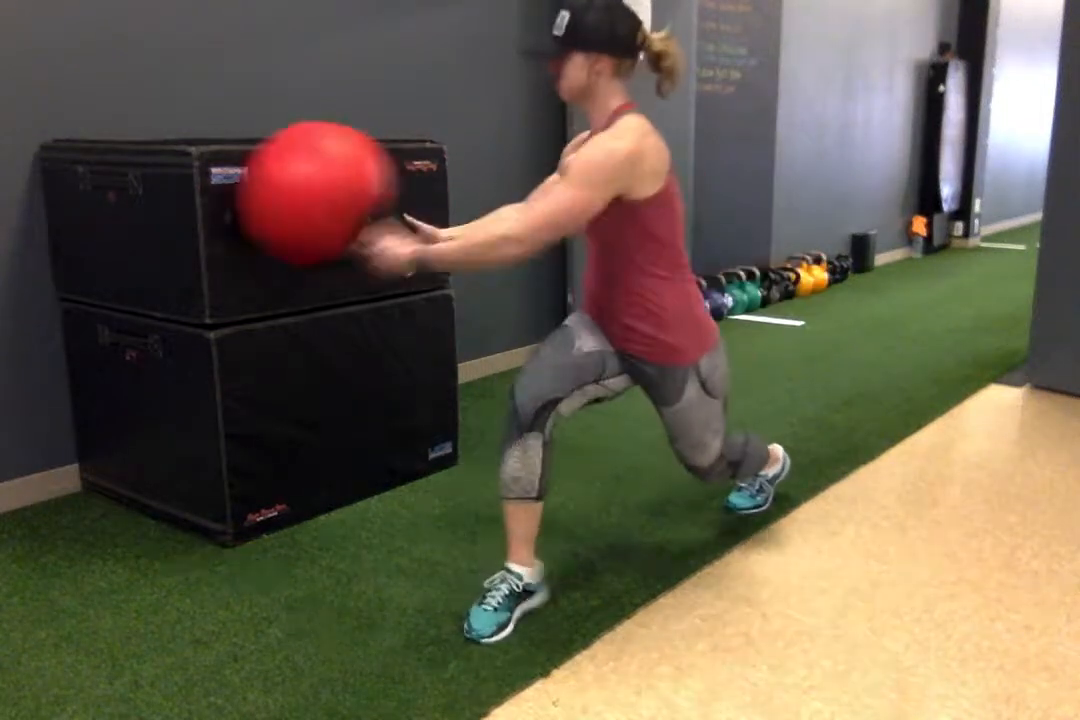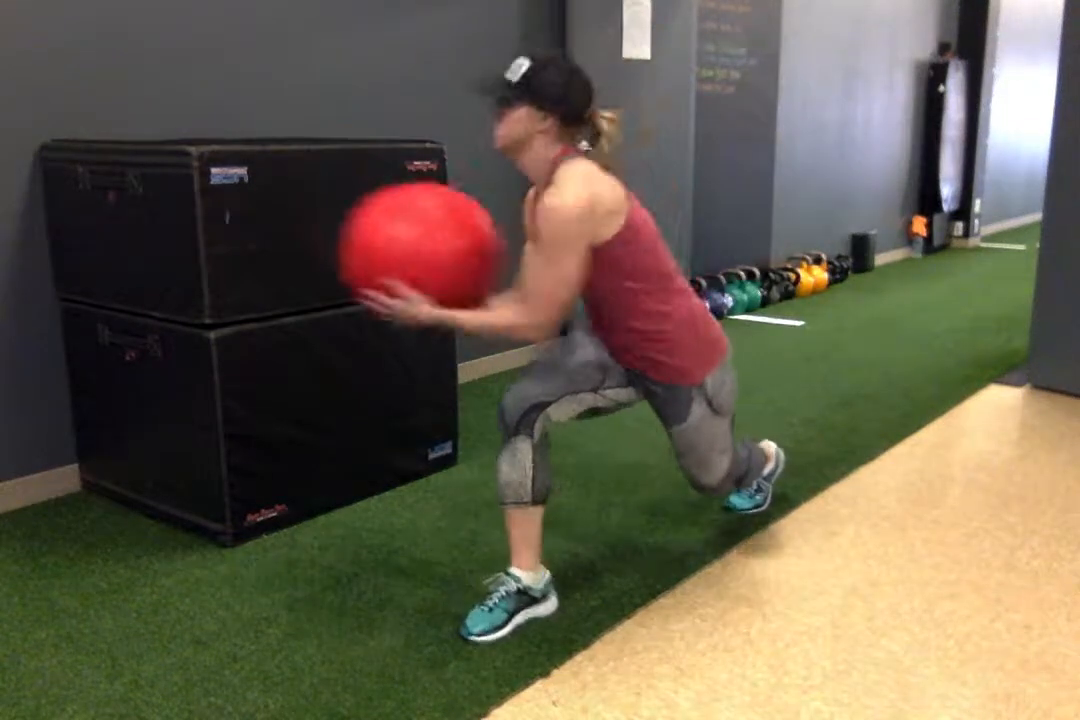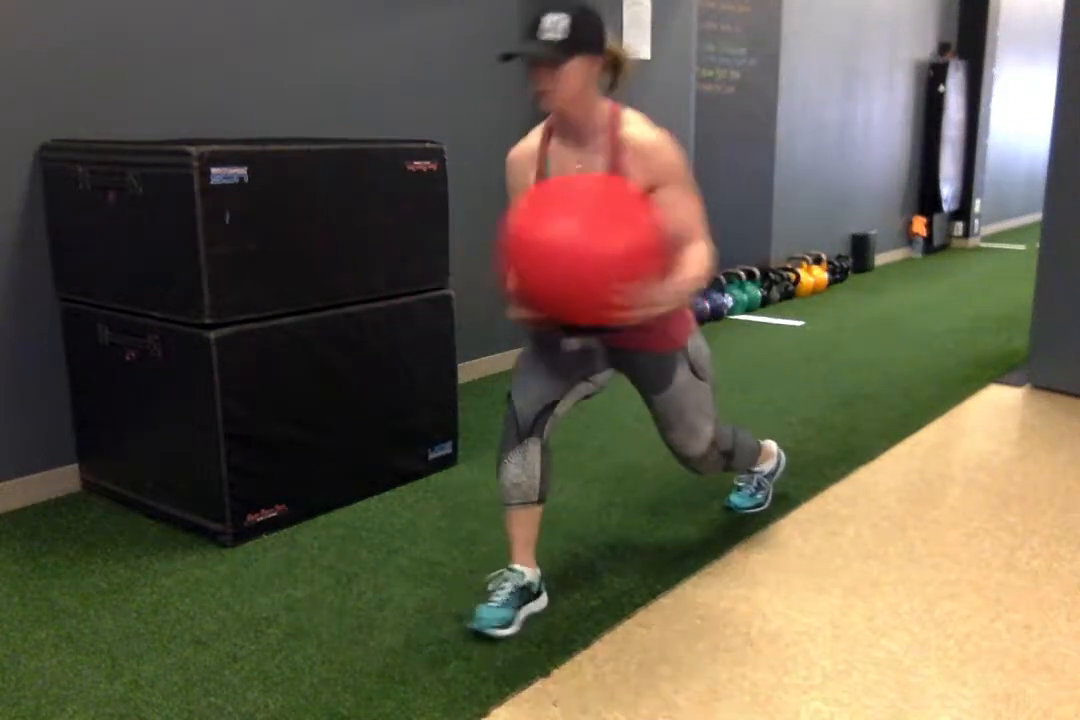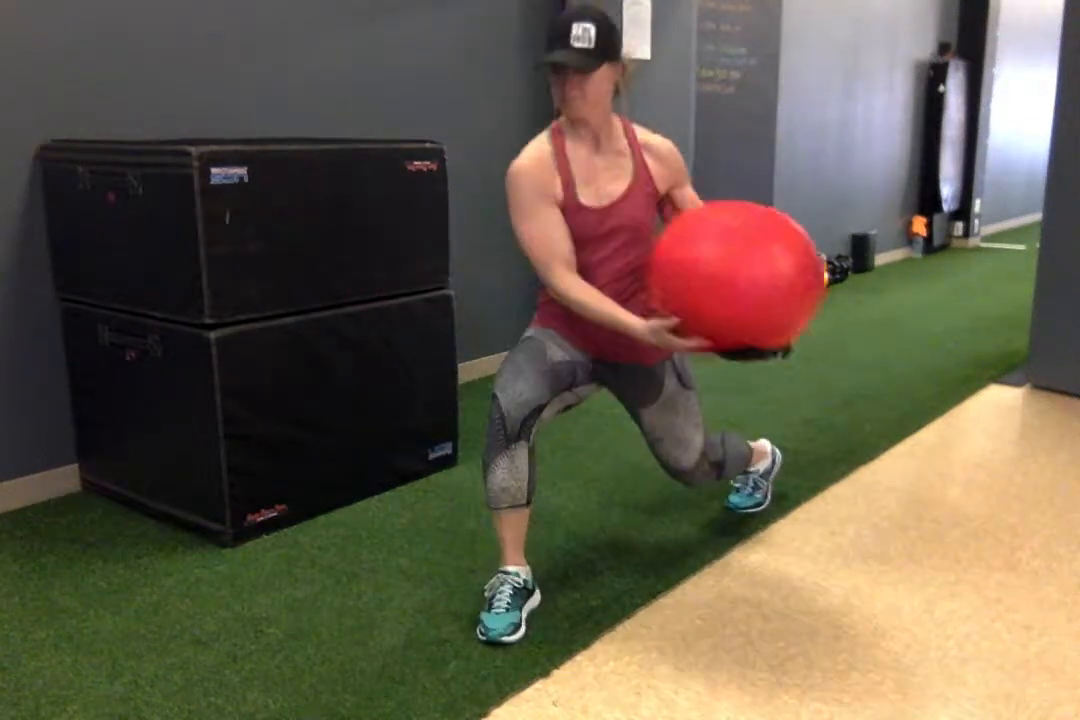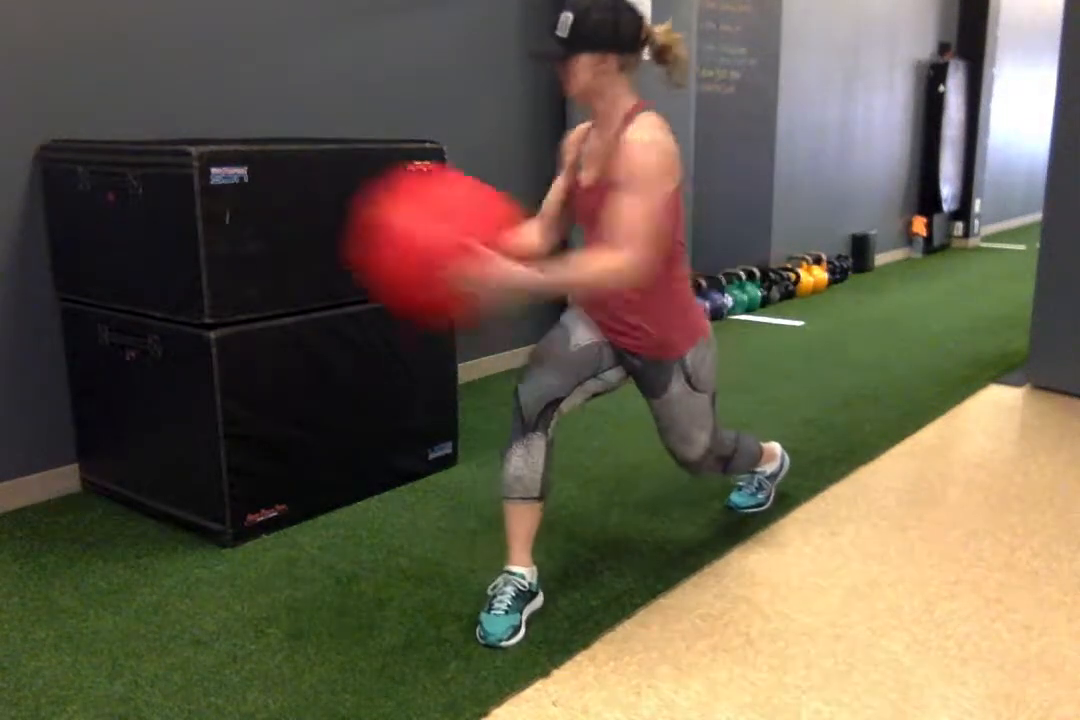
dt=0.3s
person 1, frame 1
left shoulder: (622, 148)
right shoulder: (593, 142)
left elbow: (523, 237)
right elbow: (530, 214)
left wrist: (415, 254)
right wrist: (442, 236)
left hip: (673, 337)
right hip: (607, 321)
left knee: (707, 458)
right knee: (529, 405)
left ankle: (770, 460)
right ankle: (521, 574)
person 1, frame 2
left shoulder: (572, 200)
right shoulder: (543, 193)
left elbow: (534, 320)
right elbow: (532, 295)
left wrist: (435, 315)
right wrist: (444, 302)
left hip: (681, 355)
right hip: (614, 341)
left knee: (711, 475)
right knee: (522, 411)
left ankle: (763, 458)
right ankle: (529, 580)
person 1, frame 3
left shoulder: (649, 146)
right shoulder: (527, 155)
left elbow: (695, 246)
left wrist: (669, 293)
right wrist: (525, 298)
left hip: (656, 329)
right hip: (574, 322)
left knee: (696, 446)
right knee: (524, 412)
left ankle: (765, 458)
right ankle: (521, 576)
person 1, frame 4
left shoulder: (657, 153)
right shoulder: (533, 167)
right elbow: (559, 277)
right wrist: (632, 325)
left hip: (650, 339)
right hip: (566, 331)
left knee: (686, 460)
right knee: (507, 416)
left ankle: (758, 458)
right ankle: (513, 578)
person 1, frame 5
left shoulder: (645, 145)
right shoulder: (579, 139)
left elbow: (630, 263)
right elbow: (543, 229)
left wrist: (526, 281)
right wrist: (500, 262)
left hip: (664, 334)
right hip: (595, 321)
left knee: (699, 453)
right knee: (532, 404)
left ankle: (770, 462)
right ankle: (518, 577)
